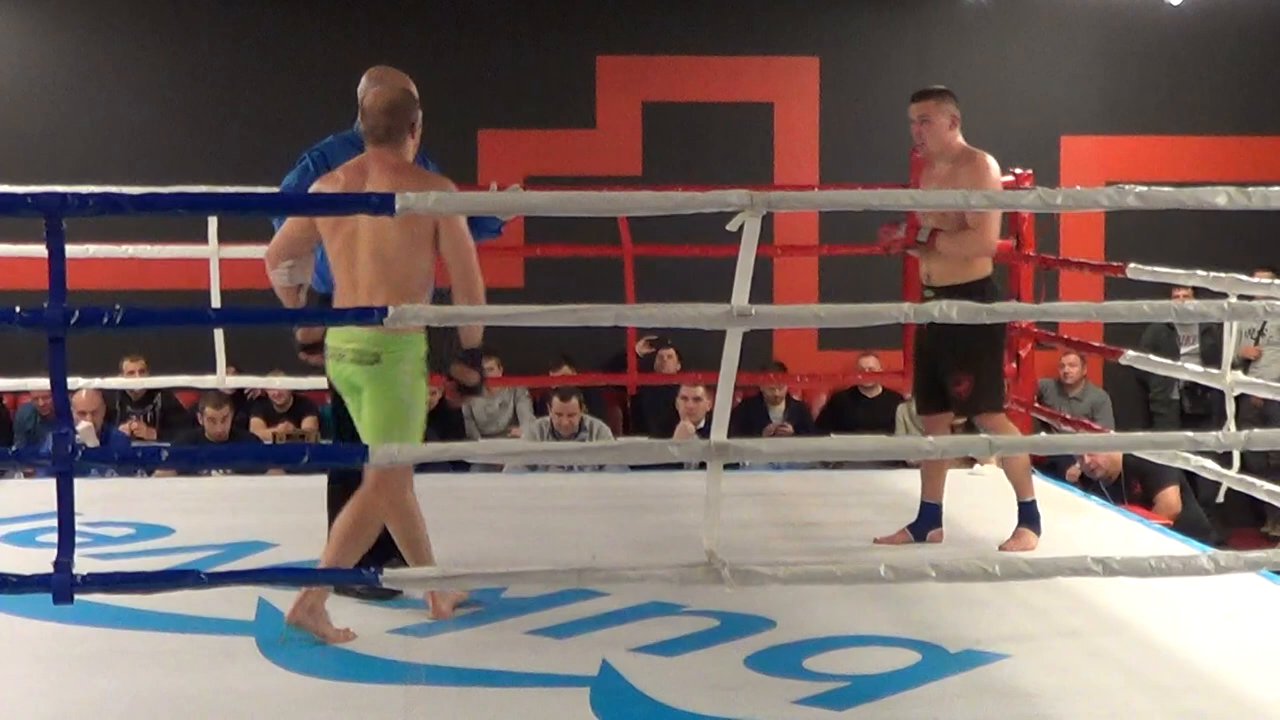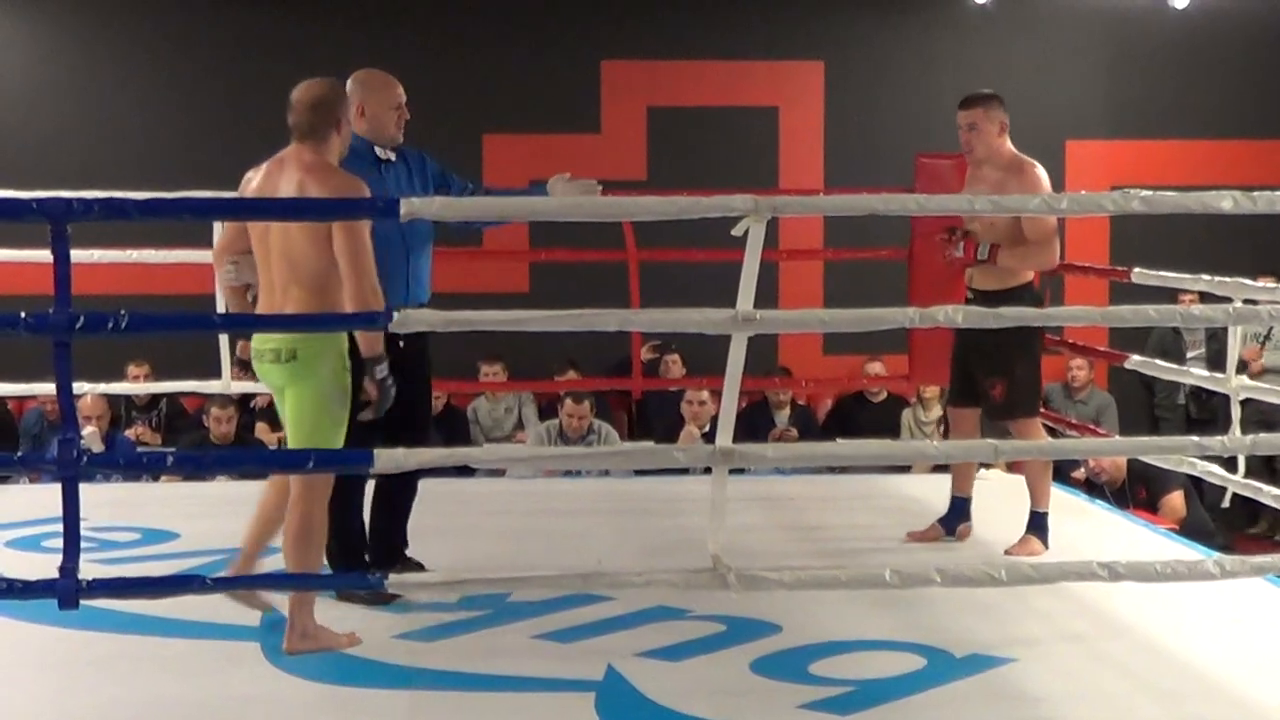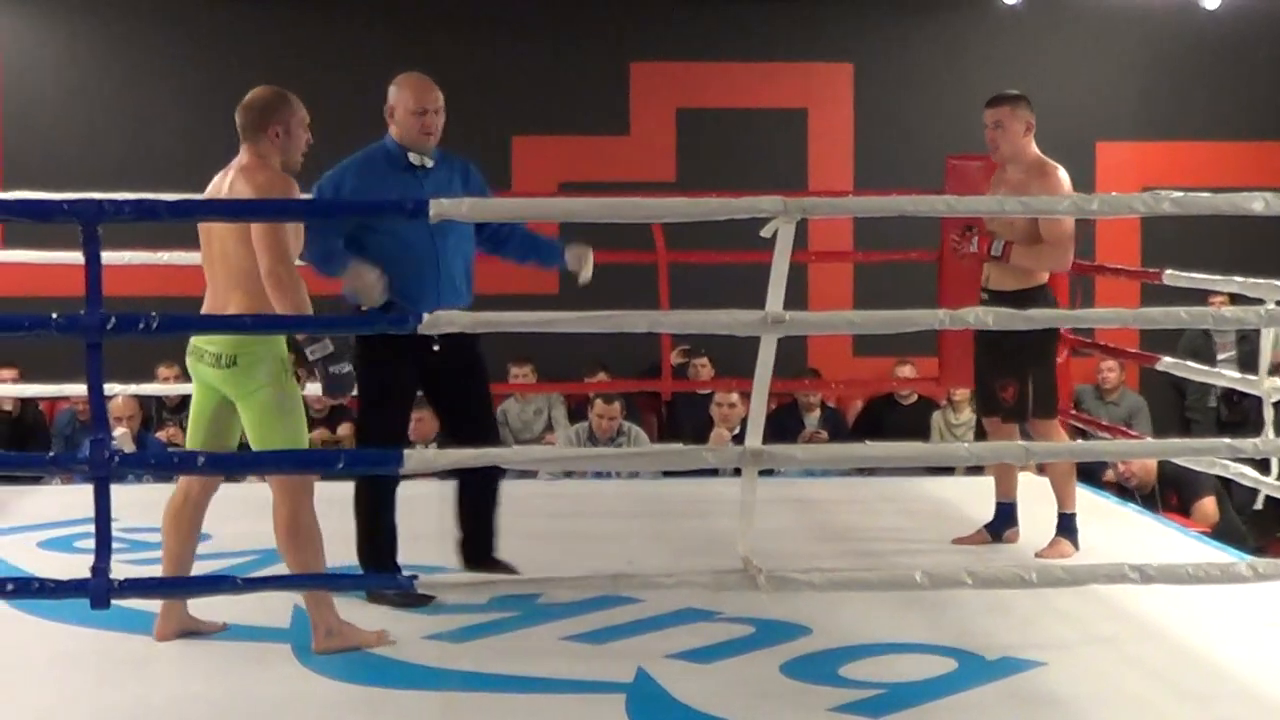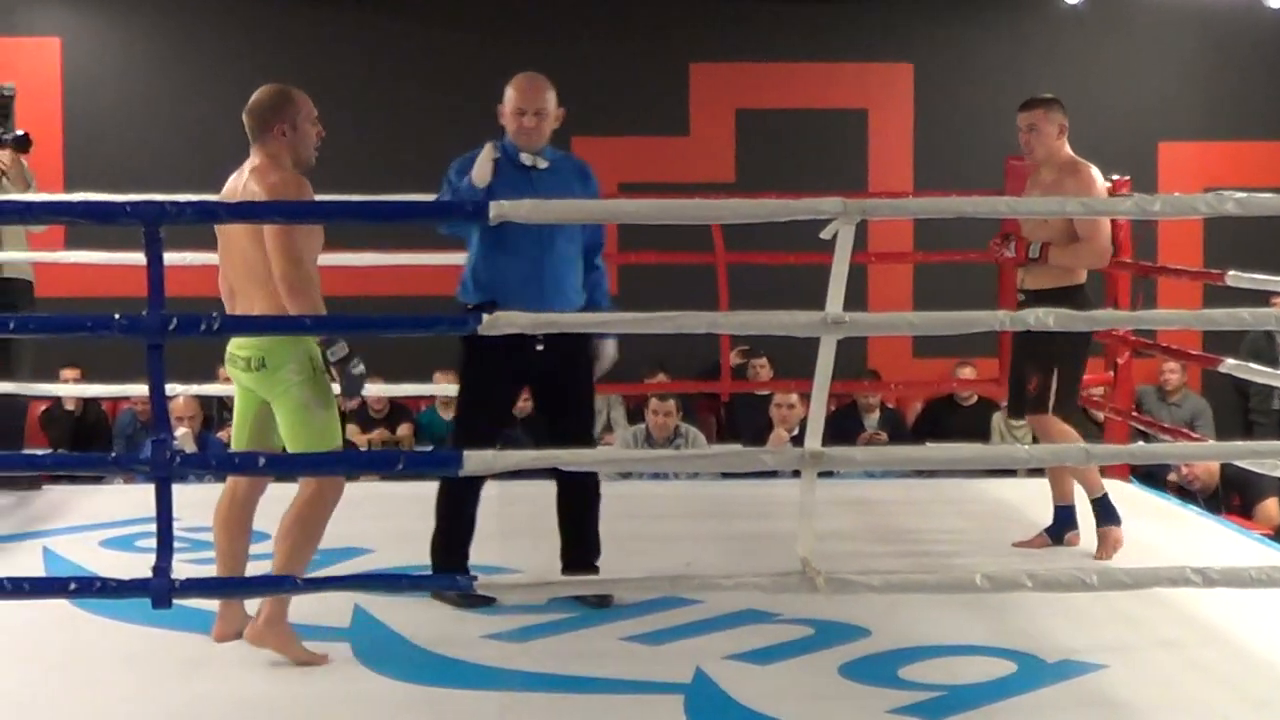
dt=0.4s
person 1, frame 1
left shoulder: (328, 187)
right shoulder: (432, 191)
left elbow: (279, 260)
right elbow: (468, 286)
right wrist: (472, 355)
left hip: (341, 346)
right hip: (394, 349)
left knee: (397, 472)
right knee: (380, 485)
left ankle: (436, 587)
right ankle: (310, 609)
person 1, frame 2
left shoulder: (256, 180)
right shoulder: (340, 188)
left elbow: (227, 259)
right elbow: (359, 291)
right wrist: (378, 368)
left hip: (267, 343)
right hip: (314, 346)
left knee: (297, 473)
right knee: (313, 485)
left ankle: (243, 566)
right ankle: (302, 625)
person 1, frame 3
left shoulder: (220, 185)
right shoulder: (272, 186)
right elbow: (278, 281)
right wrist: (322, 348)
left hip: (207, 345)
right hip: (252, 350)
left knee: (197, 480)
right knee: (294, 487)
left ankle: (171, 612)
right ankle: (327, 624)
person 1, frame 4
left shoulder: (234, 188)
right shoulder: (283, 185)
right elbow: (293, 280)
right wrist: (336, 348)
left hip: (244, 348)
right hip: (285, 349)
left knee: (245, 479)
right knee: (323, 482)
left ankle: (230, 613)
right ankle: (271, 621)
person 2, frame 1
left shoulder: (417, 164)
right shoulder: (330, 158)
right elbow: (285, 221)
left wrist: (494, 219)
right knee: (355, 439)
left ankle: (387, 548)
right ankle: (349, 562)
person 2, frame 2
left shoulder: (416, 166)
left elbow: (473, 203)
left wrist: (546, 195)
left hip: (407, 326)
left knee: (410, 443)
right knee: (353, 449)
left ankle: (387, 548)
right ankle: (349, 569)
person 2, frame 3
left shoulder: (462, 173)
right shoulder: (357, 174)
left elbow: (501, 234)
right elbow: (315, 236)
left wrist: (561, 256)
right wrist: (350, 269)
left hip: (452, 330)
right hip: (388, 331)
left knee: (480, 443)
right knee: (382, 454)
left ankle: (479, 551)
right ankle: (381, 573)
person 2, frame 4
left shoulder: (580, 177)
right shoulder: (473, 166)
left elbow: (593, 258)
right elbow: (453, 225)
left wrist: (603, 327)
right wrist: (477, 184)
left hip: (566, 335)
right hip: (495, 331)
left knee: (578, 455)
right knee: (472, 452)
left ankle: (581, 568)
right ankle: (449, 571)
person 3, frame 1
left shoulder: (977, 166)
right shoulder: (929, 171)
left elbow: (984, 239)
left wrist: (920, 236)
right wrist: (907, 238)
left hip: (974, 301)
right hip: (936, 303)
left knee: (988, 414)
right knee: (933, 416)
left ankle: (1029, 517)
right ankle: (928, 520)
person 3, frame 2
left shoulder: (1028, 177)
right shoulder: (975, 172)
left elbow: (1047, 255)
left wrist: (982, 253)
right wrist: (955, 244)
left hip: (1012, 306)
right hip: (975, 303)
left knee: (1021, 418)
right knee: (960, 411)
left ankle: (1038, 526)
right ankle: (957, 515)
person 3, frame 3
left shoulder: (1049, 179)
right shoulder: (1000, 175)
left elbow: (1061, 257)
left wrist: (995, 248)
right wrist: (973, 244)
left hip: (1027, 308)
right hip: (993, 304)
left knee: (1040, 421)
right knee: (995, 418)
left ankle: (1067, 528)
right ankle: (1004, 519)
person 3, frame 4
left shoulder: (1082, 178)
right shoulder: (1035, 180)
left elbow: (1098, 252)
left wrist: (1032, 251)
right wrist: (1012, 251)
left hip: (1064, 307)
right hip: (1032, 305)
left knee: (1045, 418)
right knee: (1045, 419)
left ankle: (1106, 513)
right ankle: (1064, 521)
